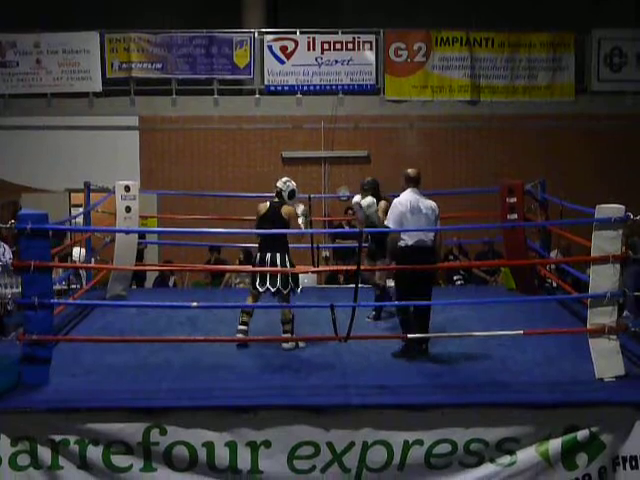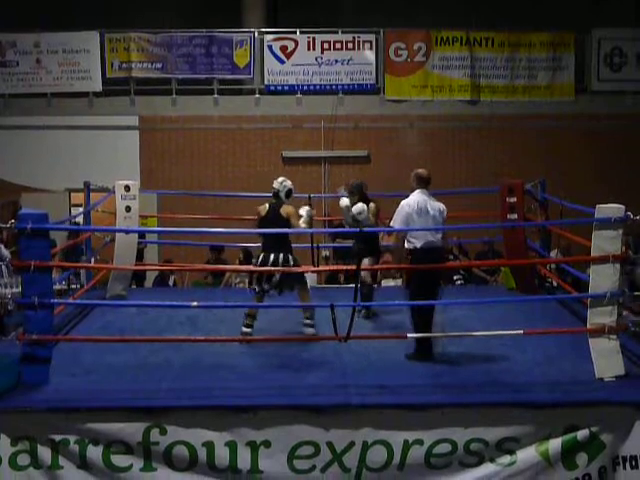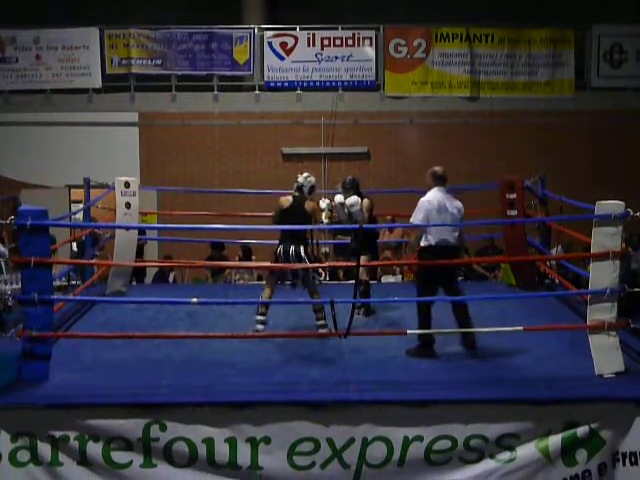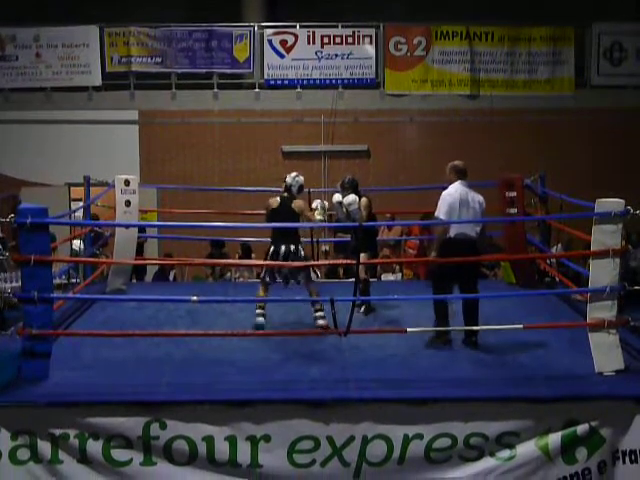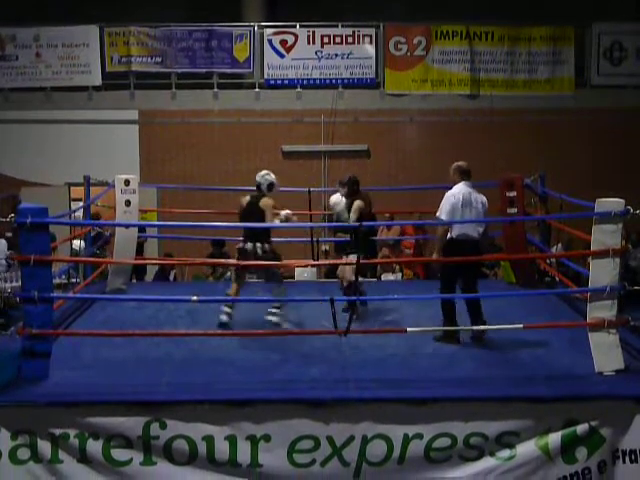
dt=0.4s
person 1, frame 1
left shoulder: (399, 202)
right shoulder: (431, 205)
left elbow: (394, 235)
right elbow: (437, 236)
left wrist: (391, 255)
right wrist: (436, 257)
left hip: (407, 253)
right hip: (427, 253)
left knee: (404, 301)
right knee: (423, 301)
left ankle: (410, 345)
right ankle: (421, 344)
person 1, frame 2
left shoulder: (407, 204)
right shoulder: (439, 206)
left elbow: (400, 236)
right elbow: (443, 234)
left wrist: (397, 257)
left hip: (418, 255)
right hip: (436, 254)
left knee: (417, 302)
right knee: (430, 300)
left ankle: (423, 348)
right ankle: (427, 342)
person 1, frame 3
left shoulder: (426, 201)
right shoulder: (456, 203)
left elbow: (418, 233)
right elbow: (460, 233)
right wrist: (458, 254)
left hip: (431, 253)
right hip: (451, 252)
left knee: (425, 300)
right knee: (456, 295)
left ankle: (425, 345)
right ankle: (468, 337)
person 1, frame 4
left shoulder: (449, 193)
right shoulder: (478, 197)
left elbow: (442, 226)
right elbow: (481, 227)
left wrist: (435, 249)
left hip: (452, 245)
right hip: (472, 246)
left knee: (441, 289)
right knee: (470, 291)
left ankle: (442, 333)
right ankle: (471, 336)
person 1, frame 5
left shoulder: (452, 194)
right shoulder: (481, 198)
left elbow: (444, 226)
right elbow: (484, 226)
left wrist: (437, 251)
left hip: (455, 246)
right hip: (474, 246)
left knee: (447, 289)
right knee: (470, 288)
left ankle: (451, 332)
right ankle: (478, 328)
person 2, frame 1
left shoulder: (261, 207)
right shoulder: (289, 210)
right wrist: (301, 217)
left hip: (263, 256)
right hip: (281, 257)
left knee: (254, 295)
right knee: (284, 298)
left ankle: (242, 333)
right ankle: (288, 339)
person 2, frame 2
left shoulder: (261, 210)
right shoulder: (289, 210)
right wrist: (306, 217)
left hip: (266, 256)
right hip: (285, 257)
left knee: (258, 295)
right knee: (303, 290)
left ankle: (246, 331)
right ankle: (309, 325)
person 2, frame 3
left shoulder: (282, 201)
right shoulder: (312, 206)
left elbow: (275, 222)
right wrist: (326, 210)
left hip: (283, 249)
right hip: (301, 250)
left knee: (270, 285)
right knee: (313, 289)
left ankle: (260, 323)
right ankle: (321, 326)
person 2, frame 4
left shoulder: (272, 203)
right shoulder: (300, 205)
left elbow: (268, 222)
right elbow: (315, 223)
right wrist: (320, 209)
left hip: (276, 248)
right hip: (294, 249)
left knee: (265, 283)
right knee: (310, 284)
left ankle: (260, 317)
right ankle: (320, 319)
person 2, frame 5
left shoulder: (244, 201)
right shoulder: (269, 203)
right elbow: (270, 225)
right wrist: (282, 218)
left hip: (246, 246)
right hip: (263, 247)
left knee: (238, 282)
right knee: (278, 281)
left ankle: (226, 315)
right ankle: (274, 314)
person 3, frame 1
left shoulder: (382, 204)
right shoulder: (366, 204)
left elbow: (381, 223)
right elbow: (363, 222)
left wrist: (373, 212)
right wrist: (357, 208)
left hip: (383, 245)
right hip: (372, 243)
left knee: (379, 278)
right knee: (367, 276)
left ankle: (377, 310)
right ankle: (386, 298)
person 3, frame 2
left shoulder: (371, 206)
right shoulder: (353, 206)
left elbow: (372, 226)
right elbow: (351, 225)
left wrist: (365, 217)
right wrist: (345, 211)
left hip: (371, 246)
right hip: (358, 245)
left knee: (365, 275)
right knee: (362, 277)
left ankle: (367, 308)
right ankle: (365, 306)
person 3, frame 3
left shoulder: (365, 202)
right shoulder: (349, 203)
left elbow: (364, 223)
right elbow: (346, 222)
left wrist: (357, 211)
right wrist: (339, 208)
left hip: (367, 242)
right hip: (356, 241)
left knee: (362, 274)
right knee: (360, 274)
left ankle: (366, 307)
right ankle: (364, 303)
person 3, frame 4
left shoulder: (363, 200)
right shoulder: (347, 201)
left elbow: (362, 222)
right elbow: (345, 221)
left wrist: (354, 209)
right wrist: (338, 207)
left hip: (367, 240)
right hip: (356, 239)
left knee: (362, 272)
right knee: (360, 272)
left ankle: (366, 304)
right ankle: (364, 302)
person 3, frame 5
left shoulder: (358, 203)
right shoulder: (351, 202)
left elbow: (351, 222)
right elbow: (347, 221)
left hip: (361, 244)
right hip: (355, 243)
left knee: (347, 274)
right knee: (342, 273)
left ankle: (353, 306)
right ankle: (352, 303)
